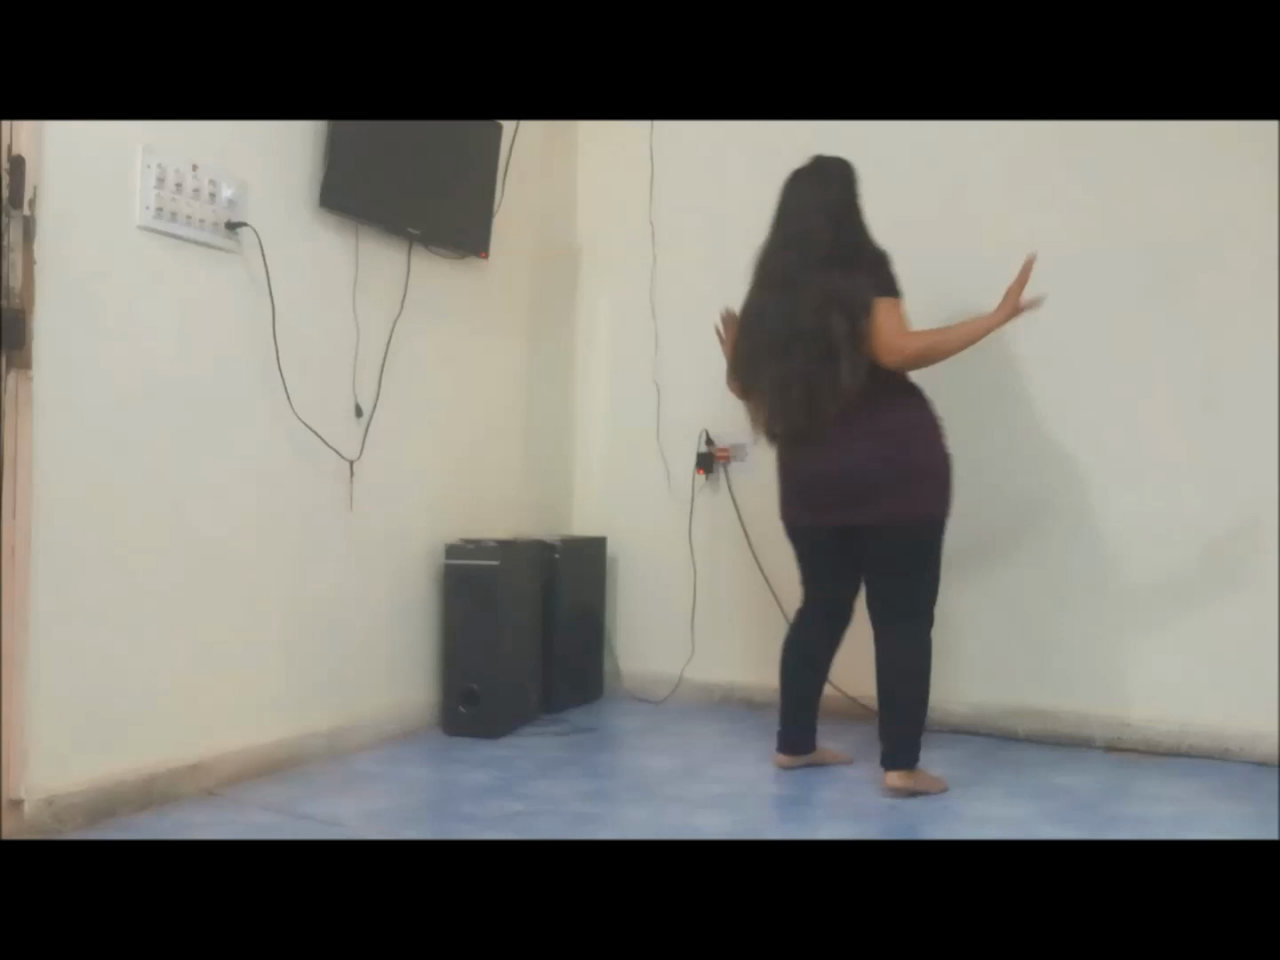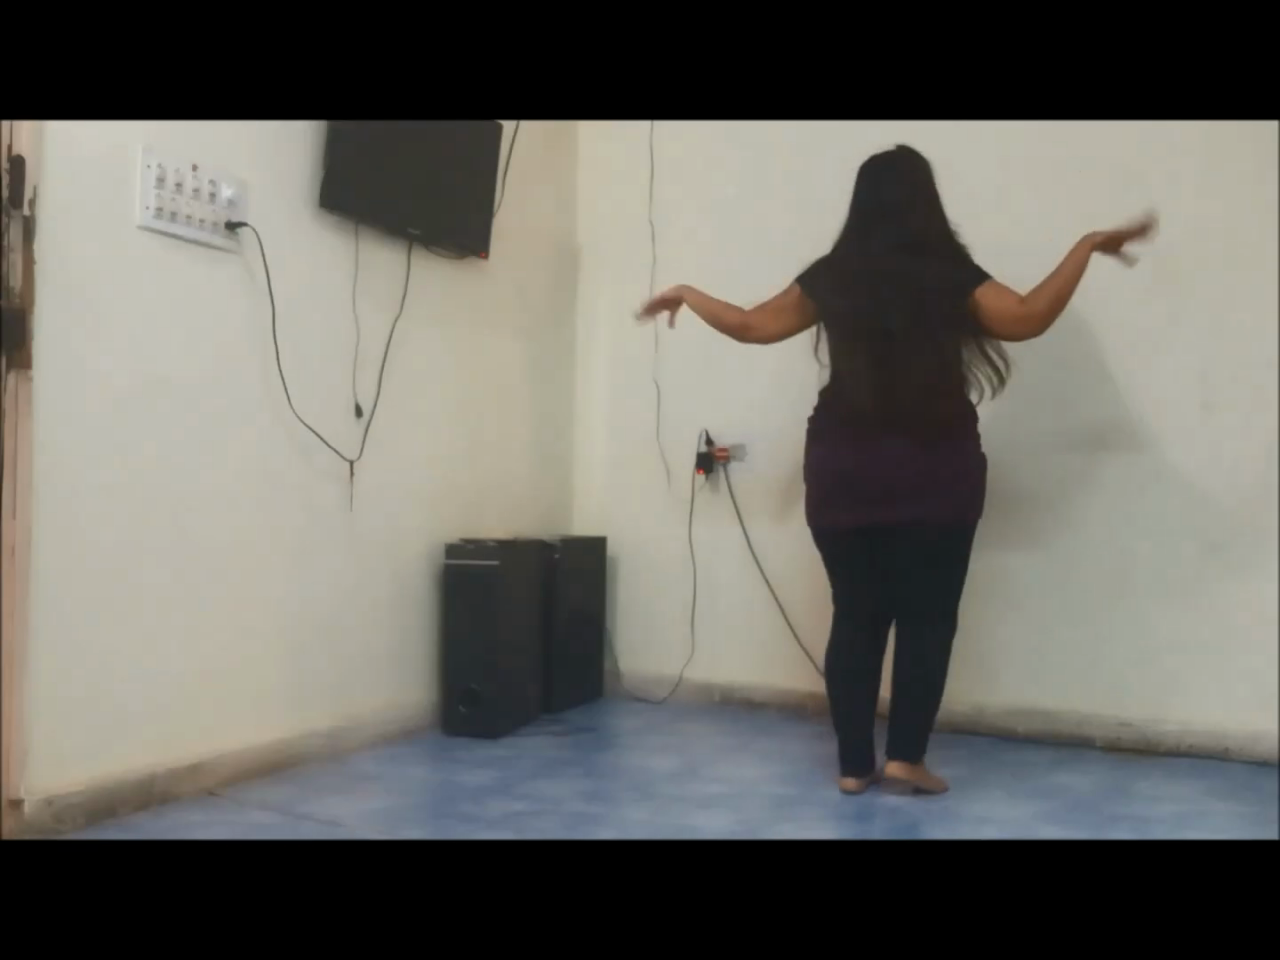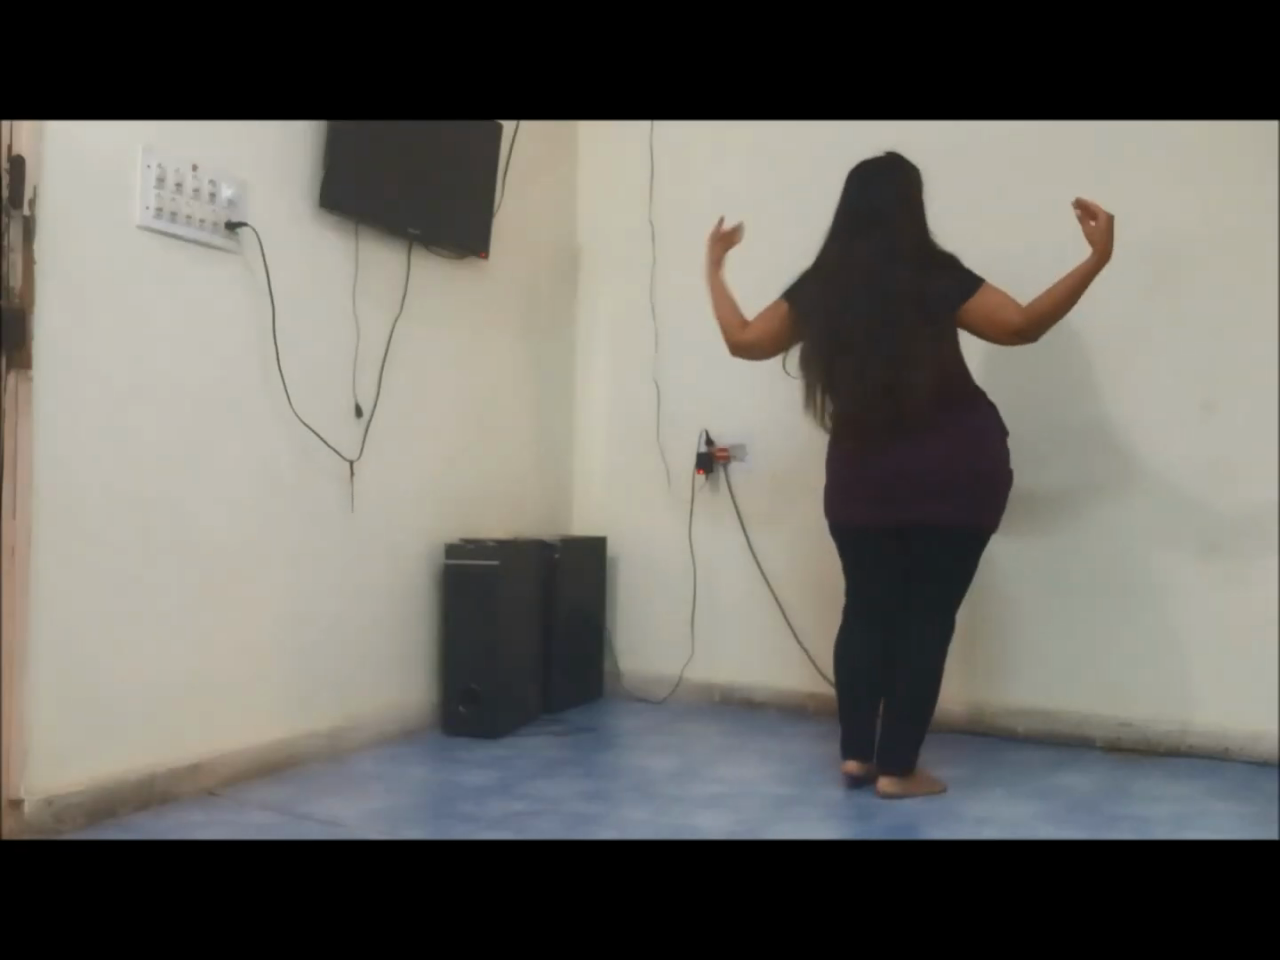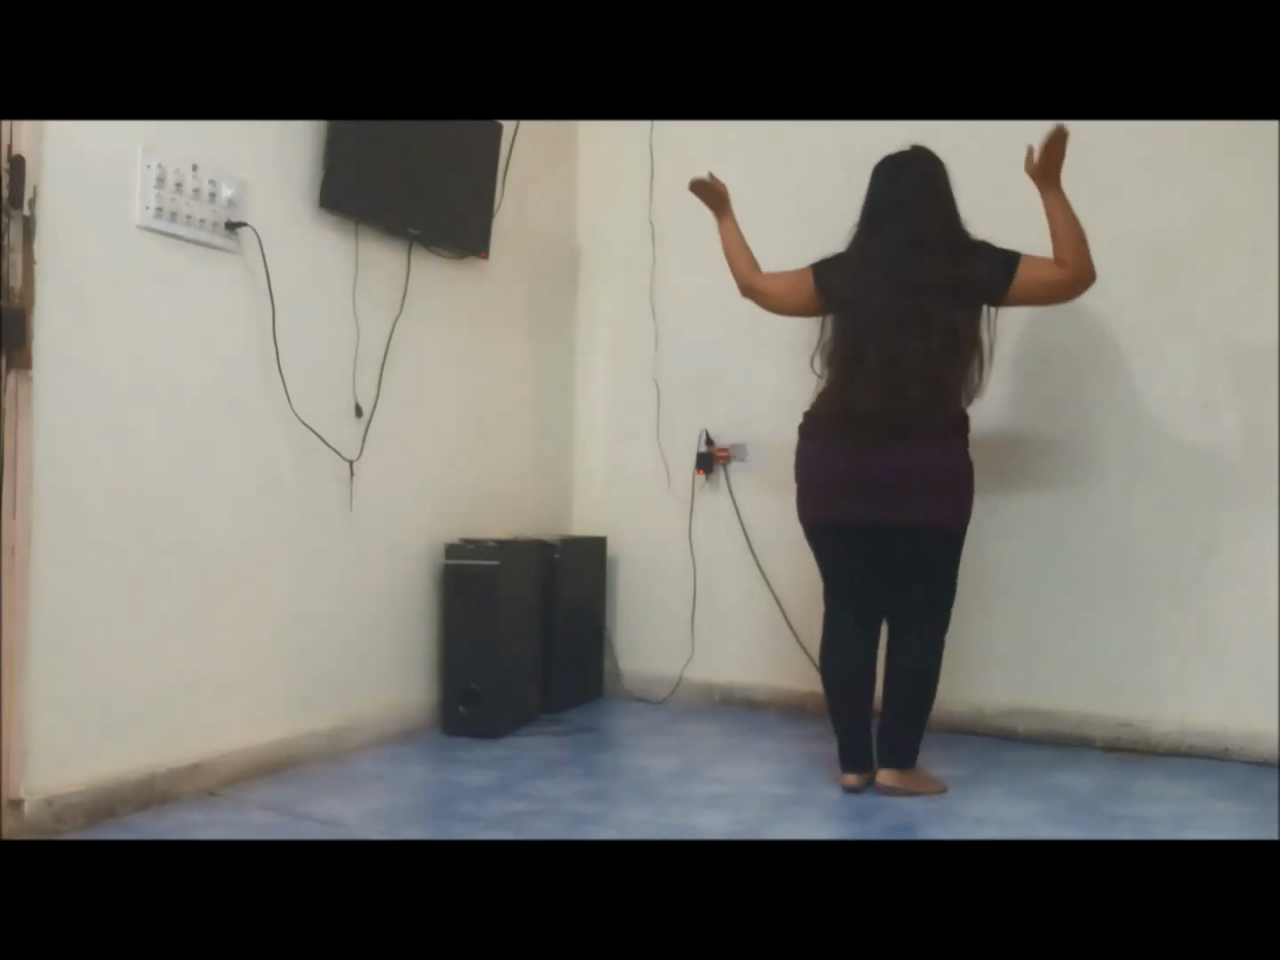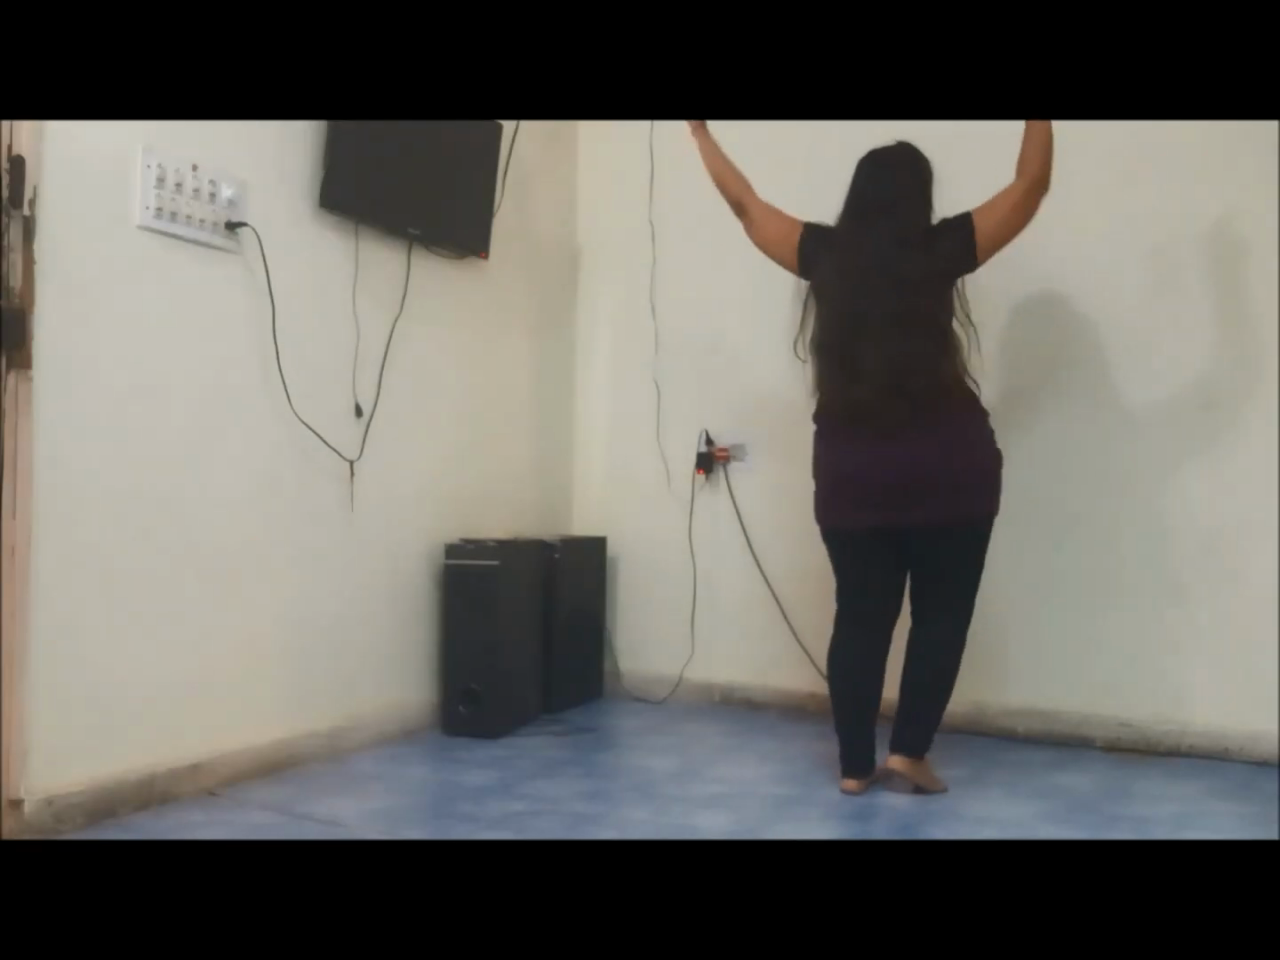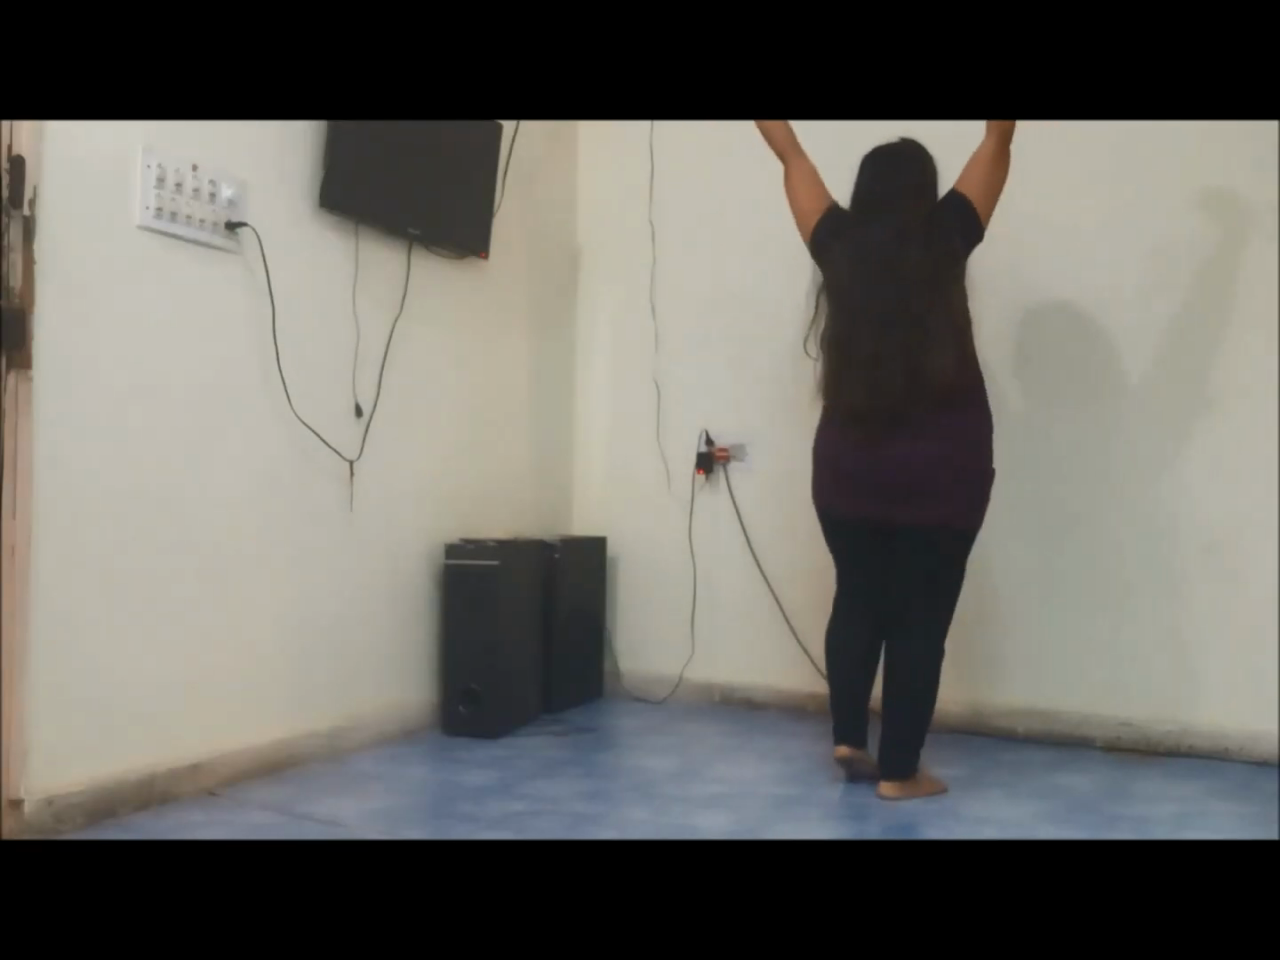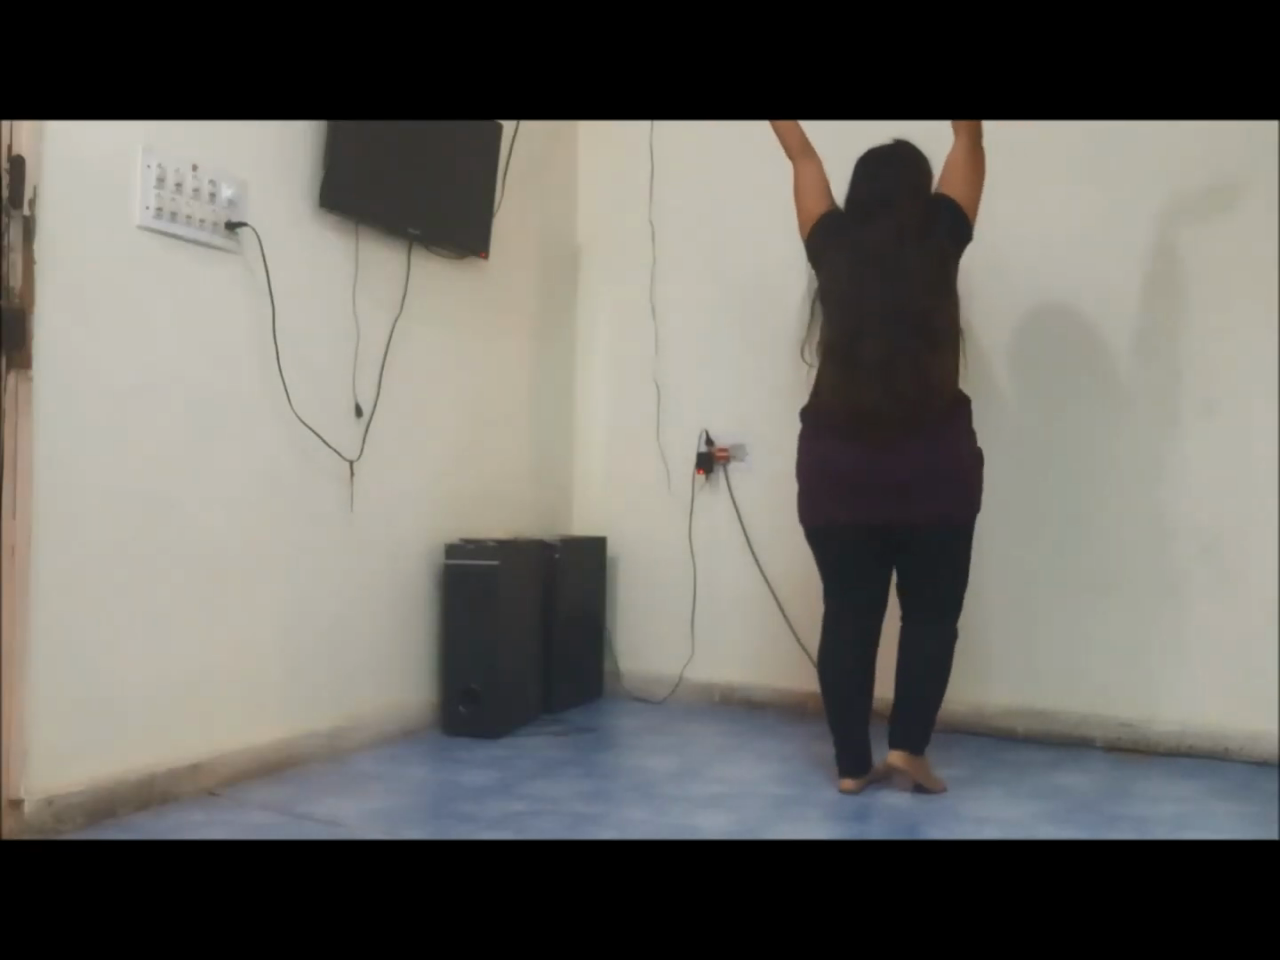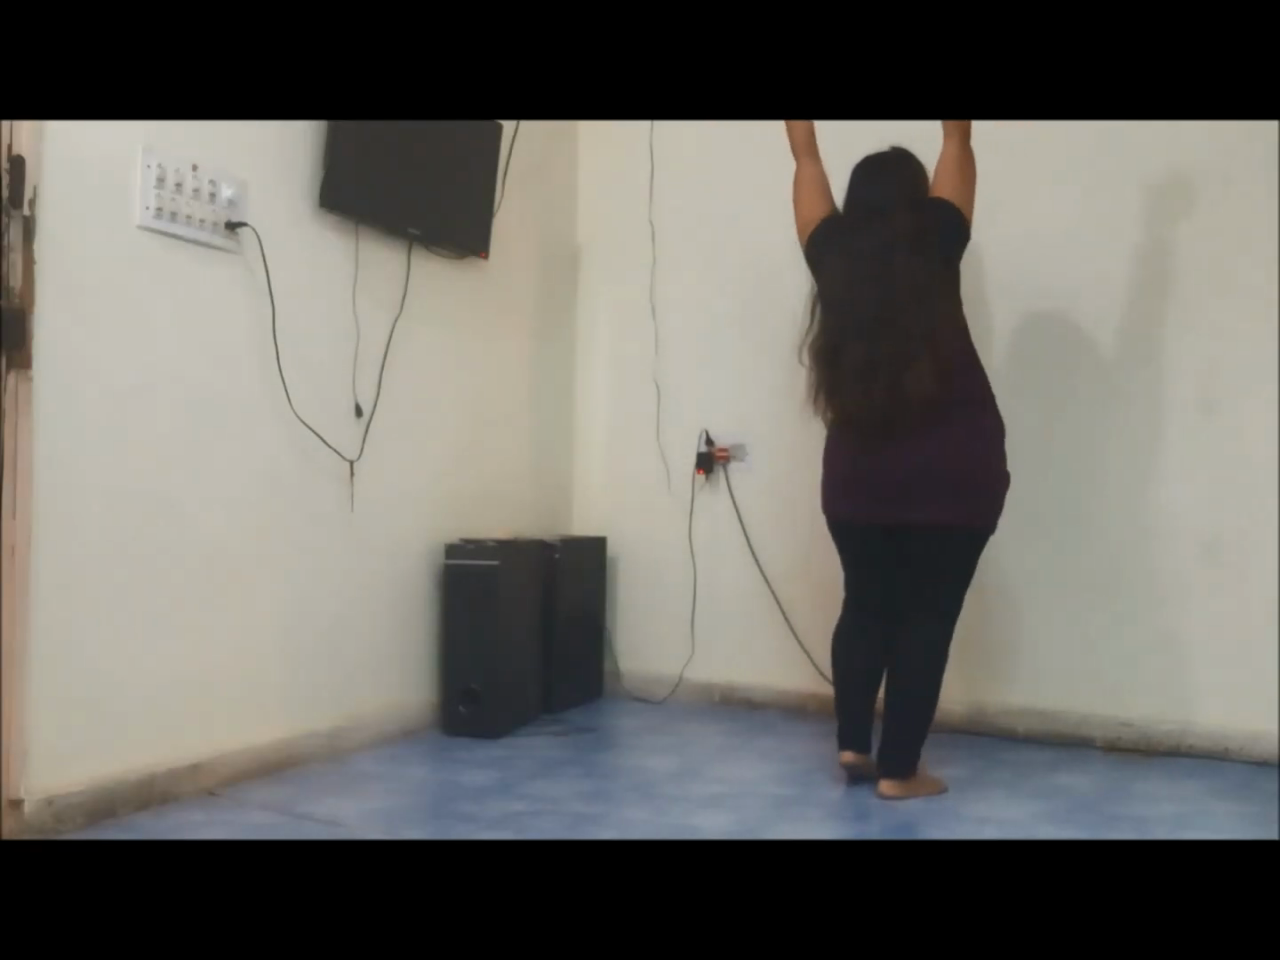
dt=0.5s
person 1, frame 1
left shoulder: (771, 289)
right shoulder: (862, 269)
left elbow: (745, 384)
right elbow: (897, 351)
left wrist: (732, 344)
right wrist: (998, 315)
left hip: (810, 470)
right hip: (891, 464)
left knee: (822, 605)
right knee: (902, 614)
left ankle: (794, 742)
right ankle: (901, 763)
person 1, frame 2
left shoulder: (833, 276)
right shoulder: (947, 273)
left elbow: (753, 327)
right elbow: (1027, 319)
left wrist: (682, 294)
right wrist: (1089, 247)
left hip: (843, 472)
right hip: (935, 471)
left knee: (856, 617)
right knee: (927, 617)
left ankle: (854, 764)
right ankle: (905, 756)
person 1, frame 3
left shoulder: (821, 287)
right shoulder: (934, 277)
left elbow: (746, 341)
right elbow: (1023, 325)
left wrist: (714, 270)
right wrist: (1099, 255)
left hip: (862, 475)
right hip: (954, 472)
left knee: (867, 611)
right knee: (927, 618)
left ankle: (856, 752)
right ankle: (898, 767)
person 1, frame 4
left shoulder: (845, 273)
right shoulder: (967, 269)
left elbow: (757, 288)
right elbow: (1074, 275)
left wrist: (723, 217)
right wrist: (1050, 187)
left hip: (834, 467)
right hip: (926, 474)
left knee: (847, 615)
right knee: (919, 619)
left ankle: (853, 760)
right ankle: (897, 761)
person 1, frame 5
left shoulder: (825, 255)
right shoulder: (940, 252)
left elbow: (745, 204)
right elbow: (1032, 183)
left wrist: (702, 136)
right wrist: (1038, 128)
left hip: (852, 468)
right hip: (947, 466)
left knee: (859, 616)
right knee: (941, 614)
left ankle: (855, 764)
right ankle: (908, 750)
person 1, frame 6
left shoulder: (839, 246)
right shoulder: (945, 240)
left elbow: (791, 156)
right elbow: (997, 142)
left hip: (847, 460)
right hip: (938, 466)
left knee: (857, 602)
right knee: (919, 619)
left ankle: (848, 741)
right ankle: (900, 770)
person 1, frame 7
left shoulder: (833, 246)
right shoulder: (937, 242)
left elbow: (801, 153)
right elbow: (968, 140)
left hip: (836, 467)
right hip: (933, 468)
left knee: (847, 615)
right knee: (930, 613)
left ankle: (851, 763)
right ankle: (907, 747)
person 1, frame 8
left shoulder: (831, 253)
right shoulder: (935, 246)
left elbow: (804, 156)
right elbow: (956, 142)
left hip: (856, 466)
right hip: (949, 469)
left knee: (865, 607)
right knee: (925, 618)
left ankle: (853, 743)
right ankle: (899, 769)
